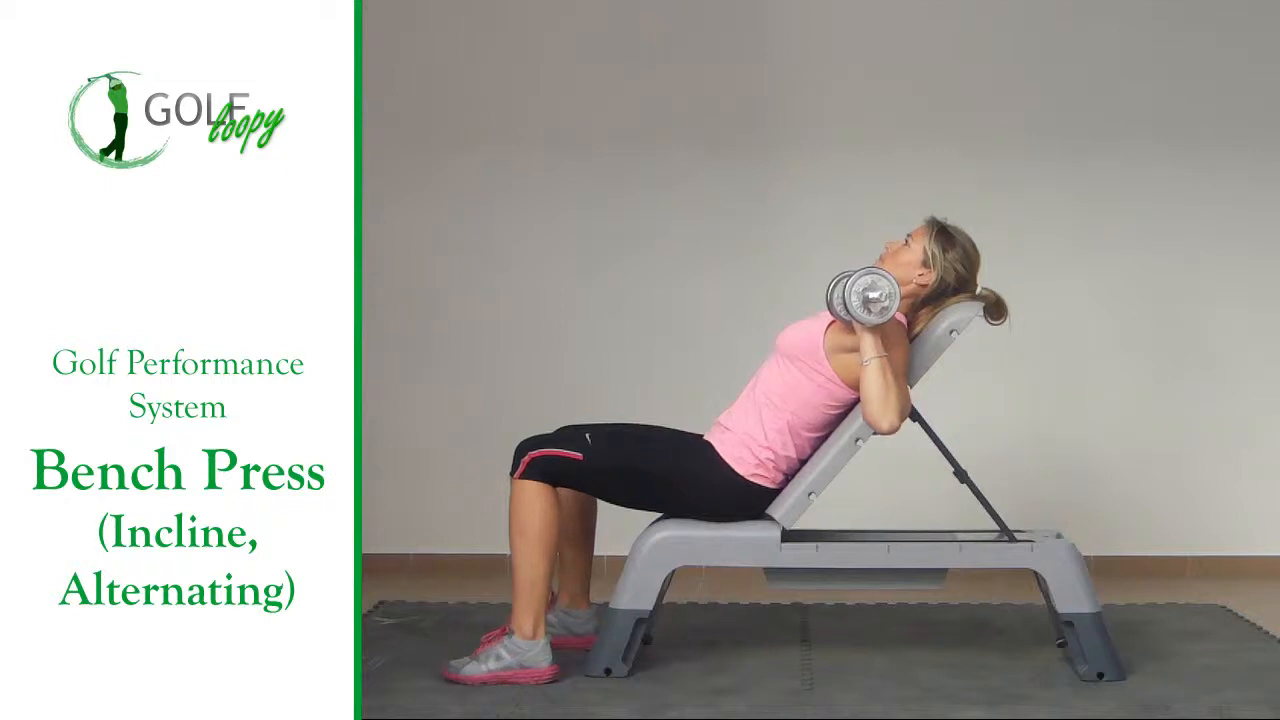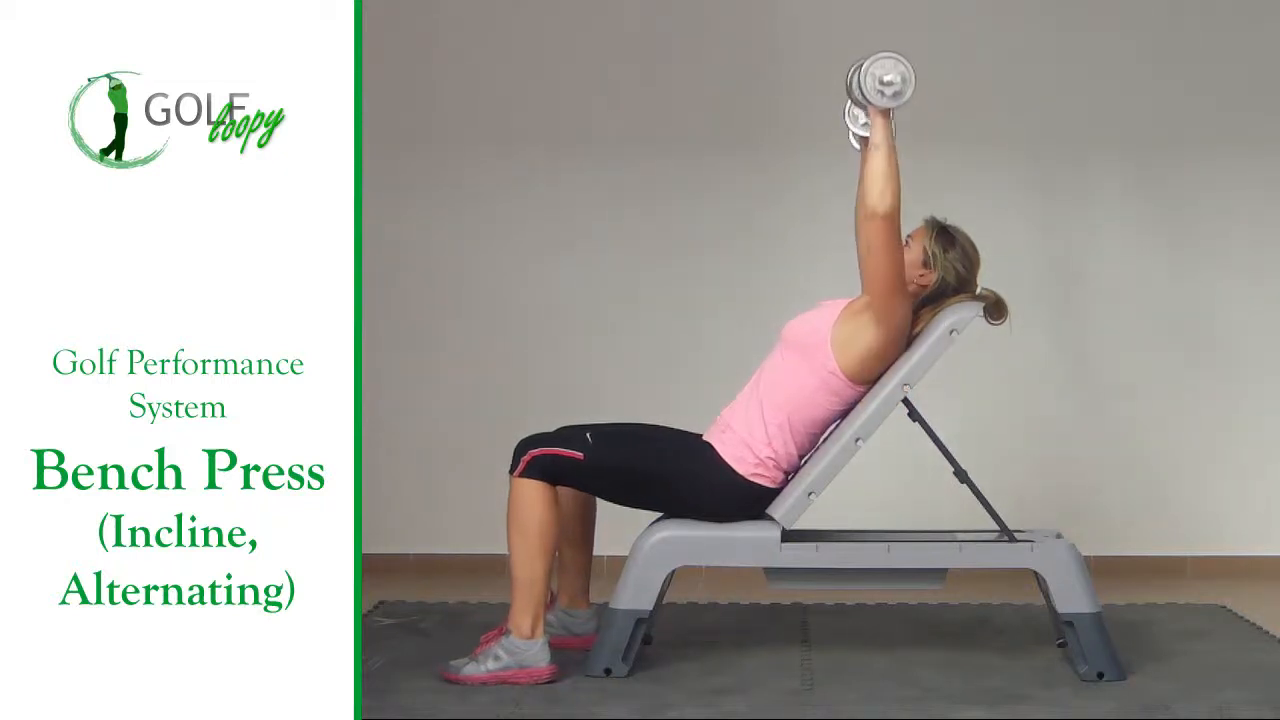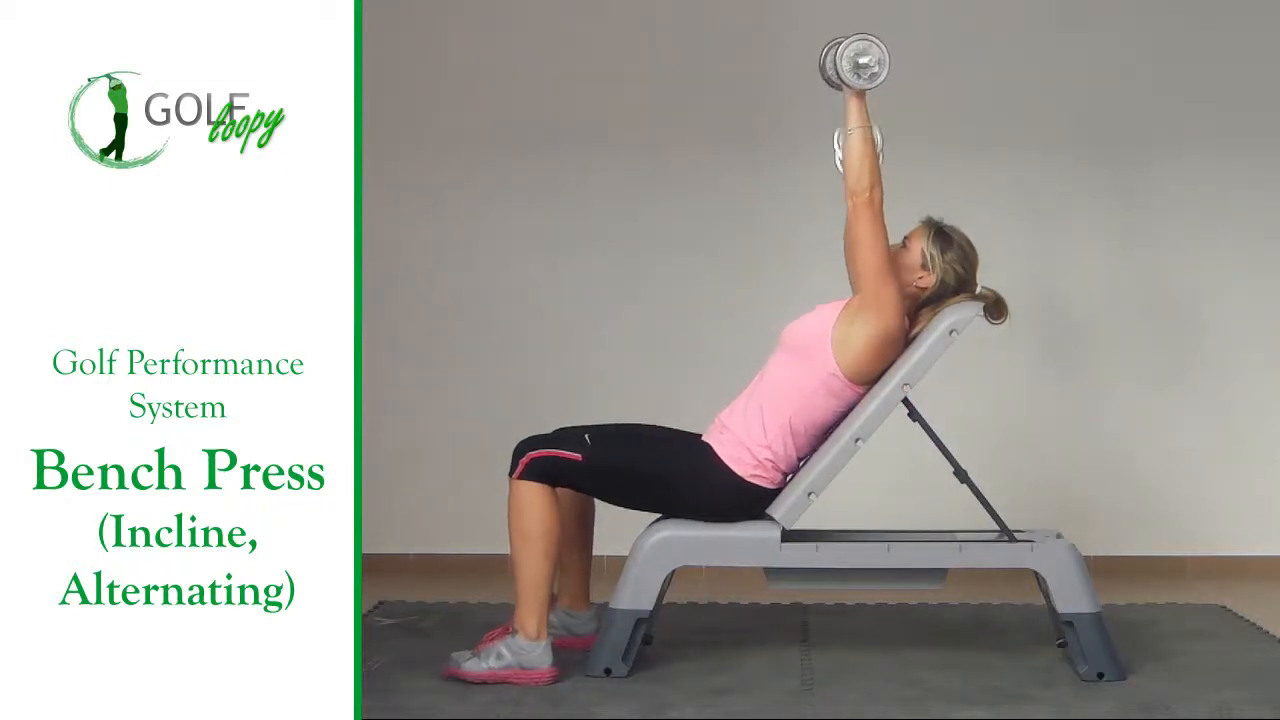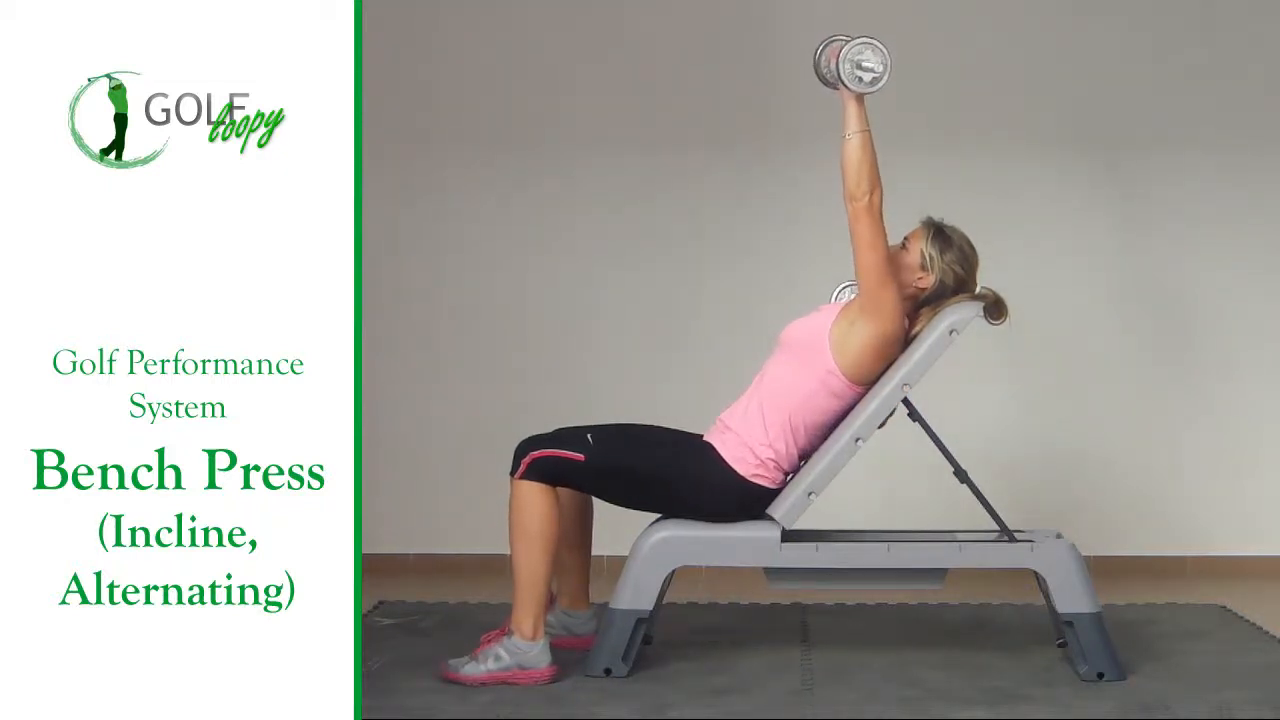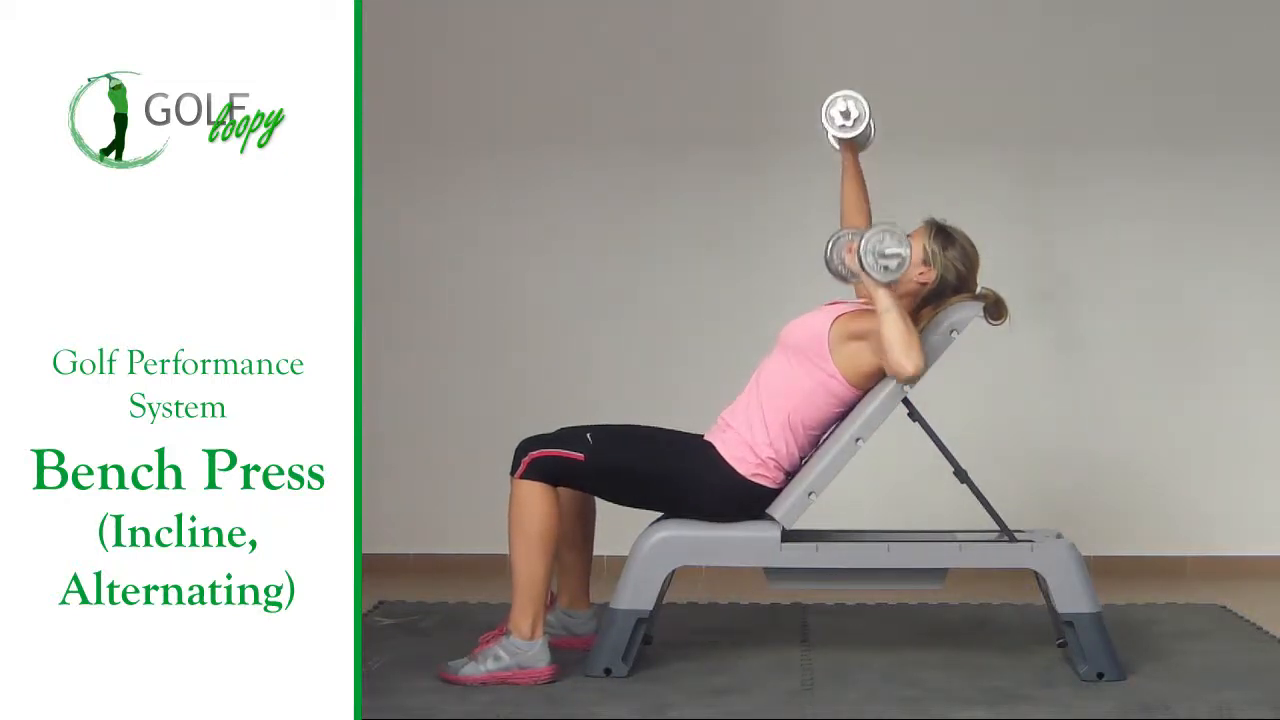
dt=1s
person 1, frame 1
left shoulder: (888, 335)
right shoulder: (880, 324)
left elbow: (885, 418)
left wrist: (868, 335)
right wrist: (865, 324)
left hip: (731, 476)
right hip: (730, 461)
left knee: (537, 460)
right knee: (564, 453)
left ankle: (526, 644)
right ankle: (572, 612)
person 1, frame 2
left shoulder: (888, 322)
right shoulder: (876, 316)
left elbow: (878, 211)
right elbow: (877, 216)
left wrist: (881, 122)
right wrist: (870, 147)
left hip: (728, 475)
right hip: (729, 464)
left knee: (536, 458)
right knee: (561, 452)
left ankle: (524, 644)
right ankle: (572, 612)
person 1, frame 3
left shoulder: (883, 319)
right shoulder: (874, 317)
left elbow: (864, 198)
right elbow: (859, 219)
left wrist: (856, 99)
right wrist: (854, 112)
left hip: (729, 478)
right hip: (729, 461)
left knee: (535, 459)
right knee: (564, 450)
left ankle: (528, 644)
right ankle: (573, 613)
person 1, frame 4
left shoulder: (884, 321)
right shoulder: (874, 328)
left elbow: (863, 201)
left wrist: (854, 101)
left hip: (731, 477)
right hip: (729, 460)
left knee: (536, 459)
right knee: (560, 454)
left ankle: (526, 645)
right ankle: (572, 613)
person 1, frame 5
left shoulder: (885, 329)
right shoulder: (880, 316)
left elbow: (909, 365)
left wrist: (880, 290)
right wrist: (850, 158)
left hip: (730, 475)
right hip: (730, 464)
left knee: (537, 459)
right knee: (563, 454)
left ankle: (524, 646)
right ankle: (572, 614)
